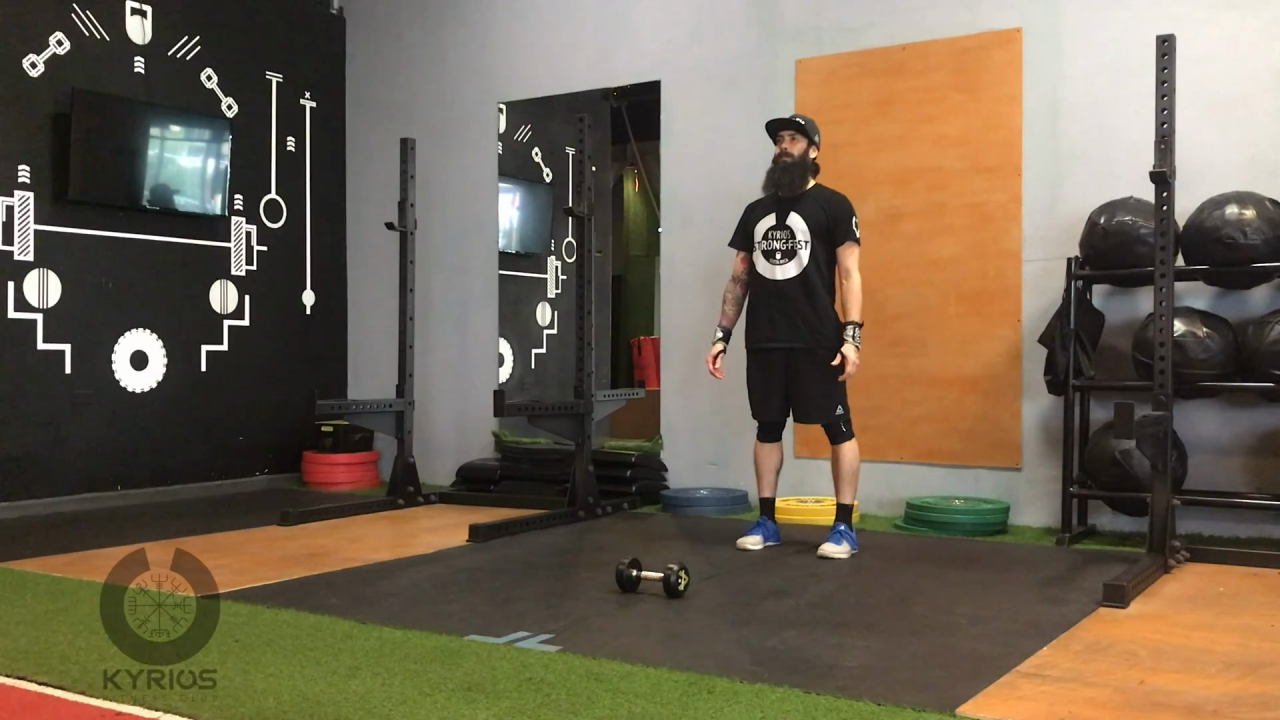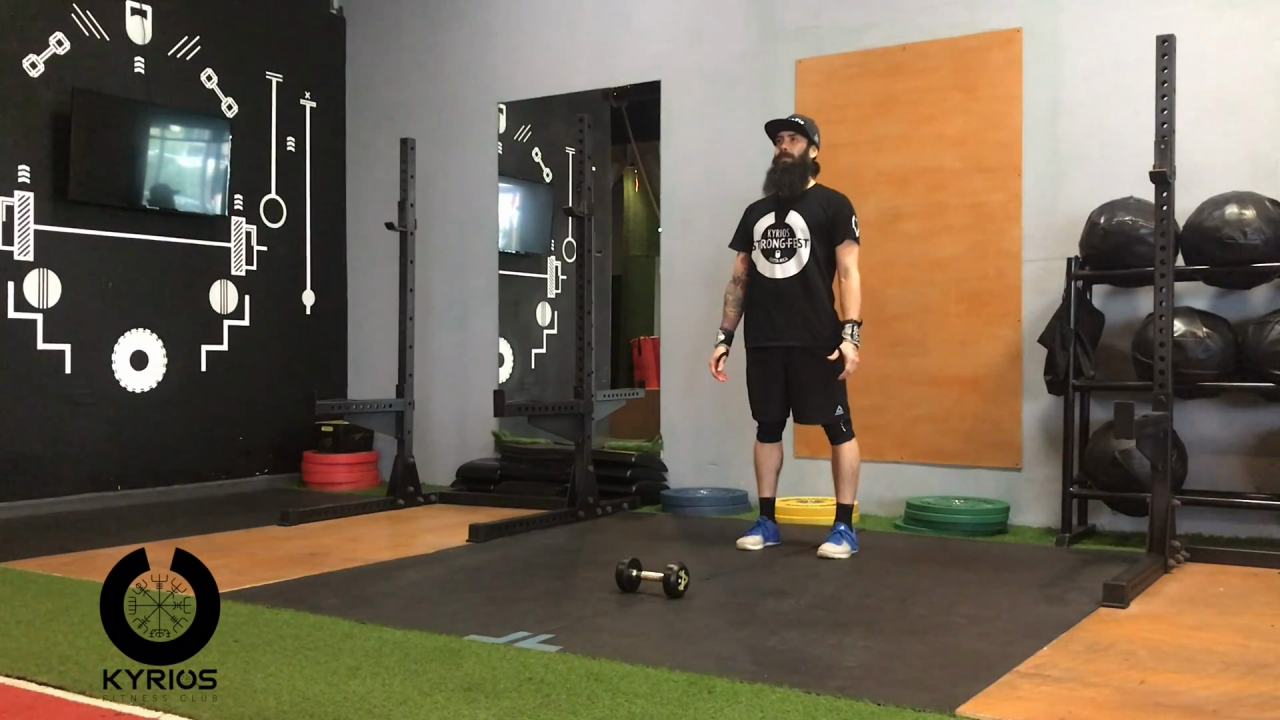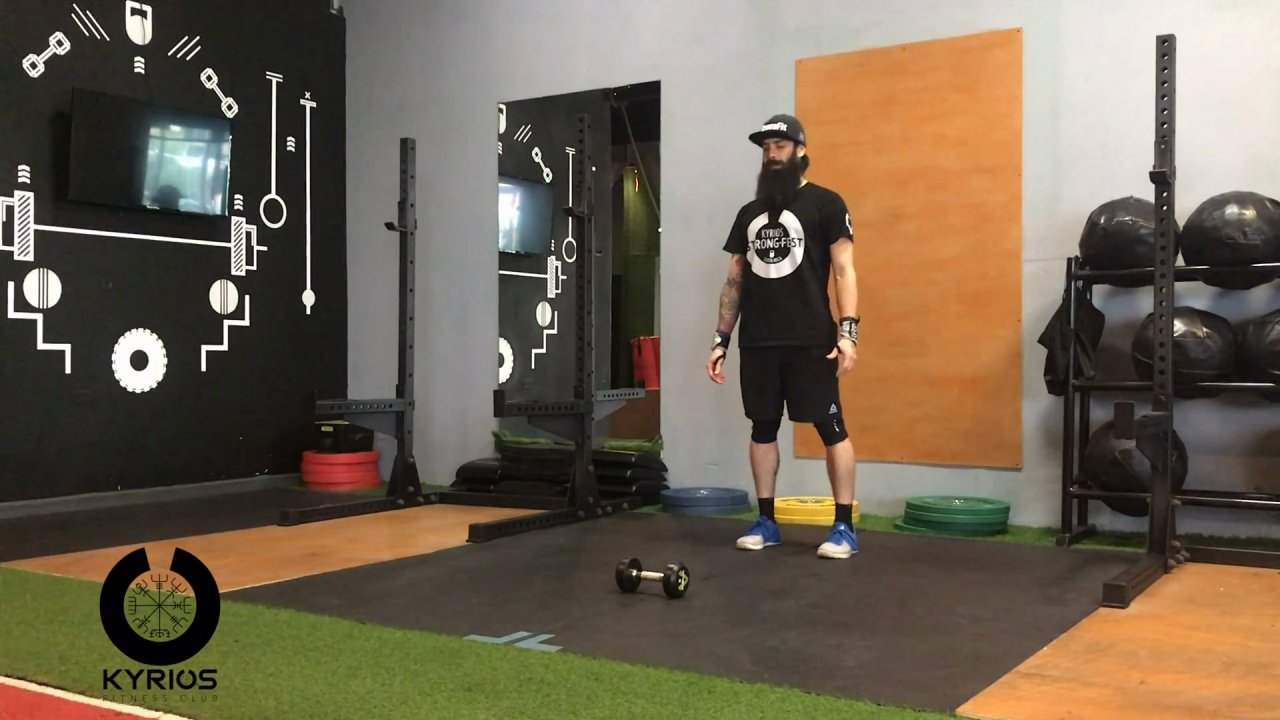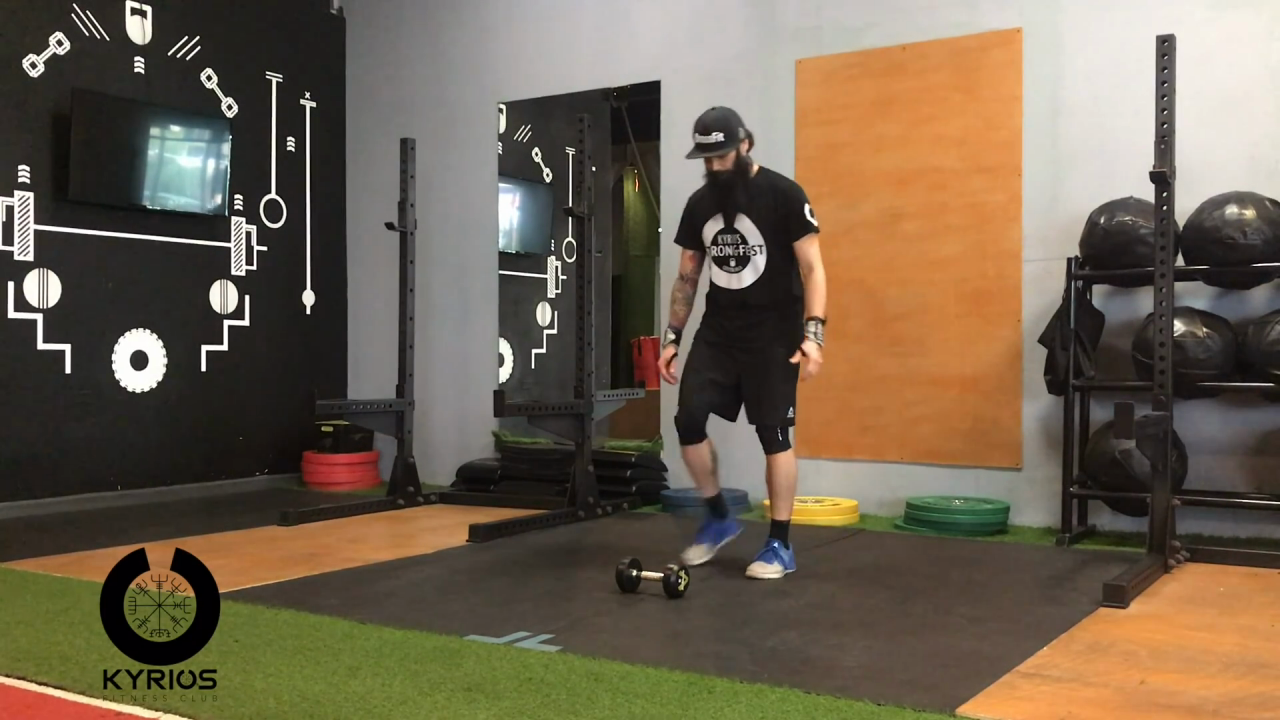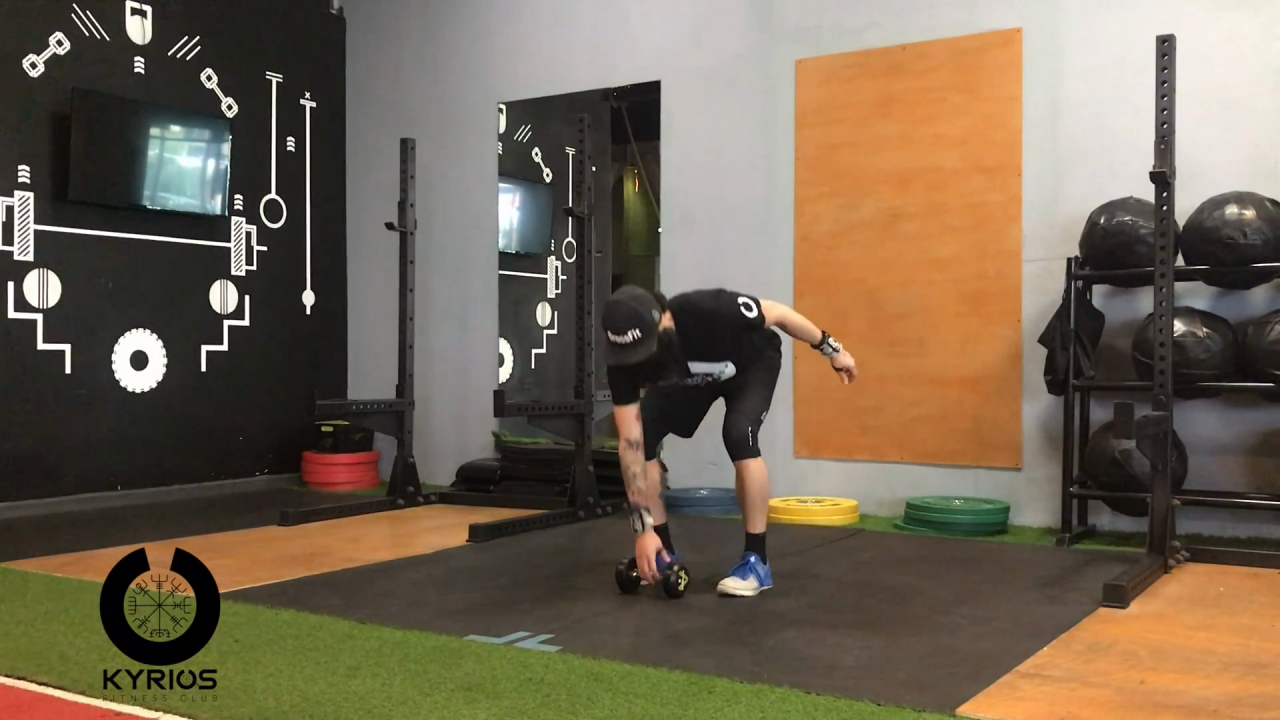
dt=1s
person 1, frame 1
left shoulder: (833, 205)
right shoulder: (756, 211)
left elbow: (850, 274)
right elbow: (739, 278)
left wrist: (852, 336)
right wrist: (721, 335)
left hip: (817, 340)
right hip: (764, 340)
left knee: (838, 427)
right knee: (768, 426)
left ankle: (844, 526)
right ankle: (766, 521)
person 1, frame 2
left shoulder: (832, 205)
right shoulder: (756, 212)
left elbow: (848, 273)
right elbow: (739, 279)
left wrist: (850, 334)
right wrist: (724, 337)
left hip: (815, 339)
right hip: (763, 340)
left knee: (838, 427)
right knee: (767, 426)
left ankle: (844, 526)
right ankle: (766, 521)
person 1, frame 3
left shoulder: (824, 203)
right shoulder: (749, 213)
left elbow: (843, 270)
right elbow: (734, 281)
left wrist: (848, 330)
right wrist: (720, 340)
left hip: (809, 337)
right hip: (757, 338)
left knee: (829, 426)
right knee: (763, 427)
left ankle: (844, 526)
right ankle: (766, 522)
person 1, frame 4
left shoulder: (782, 194)
right shoulder: (699, 203)
left elbow: (813, 269)
right elbow: (687, 276)
left wrist: (813, 333)
right wrist: (672, 337)
left hip: (771, 336)
right hip: (717, 333)
left knee: (774, 435)
right knee: (689, 422)
left ankle: (779, 544)
right ankle: (718, 517)
person 1, frame 5
left shoulder: (710, 312)
right shoulder: (625, 361)
left elbow: (778, 313)
right elbow: (631, 443)
left wrist: (831, 349)
right wrist: (643, 528)
left hip: (751, 364)
right hip: (690, 377)
left knee: (739, 434)
right knee: (641, 436)
left ankle: (756, 560)
right ankle: (664, 552)
